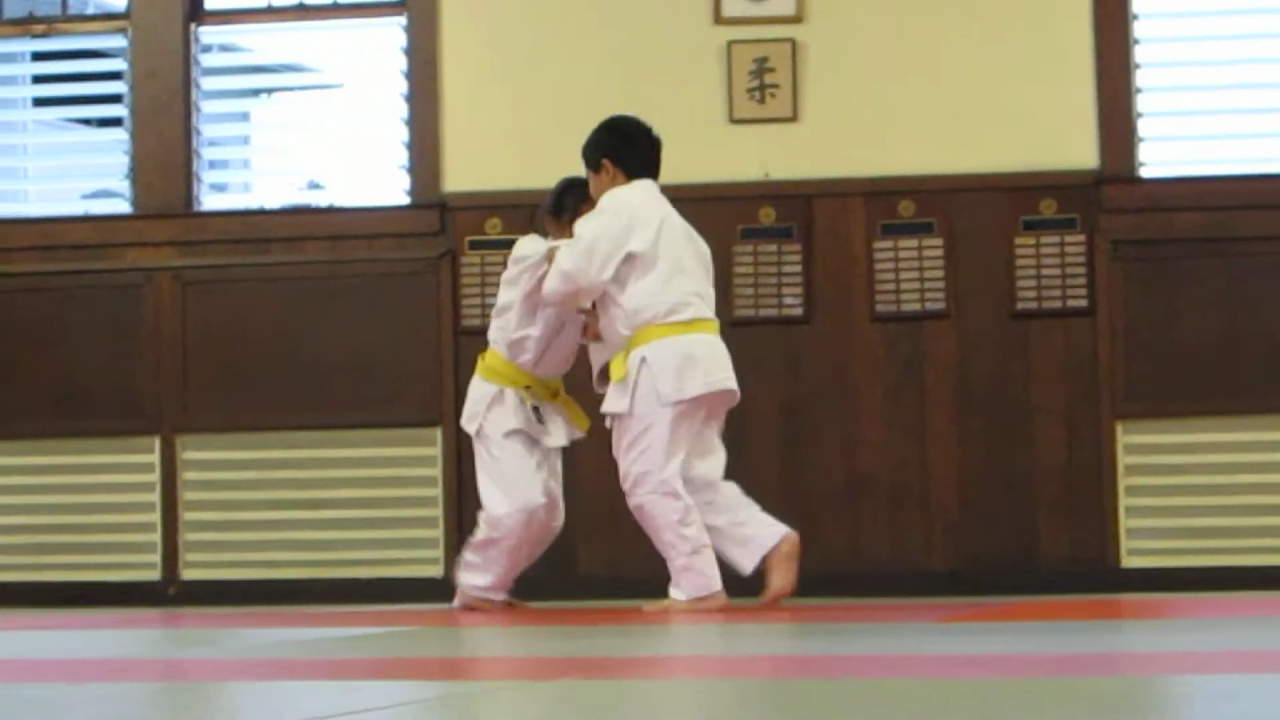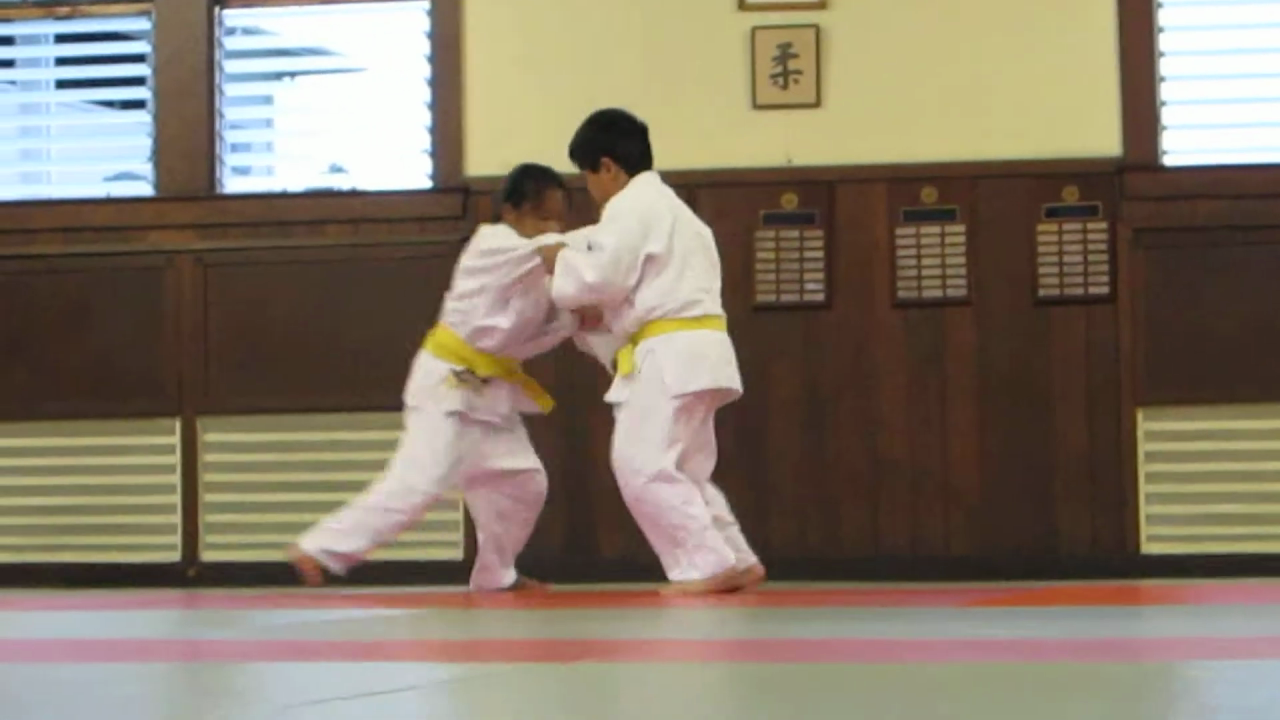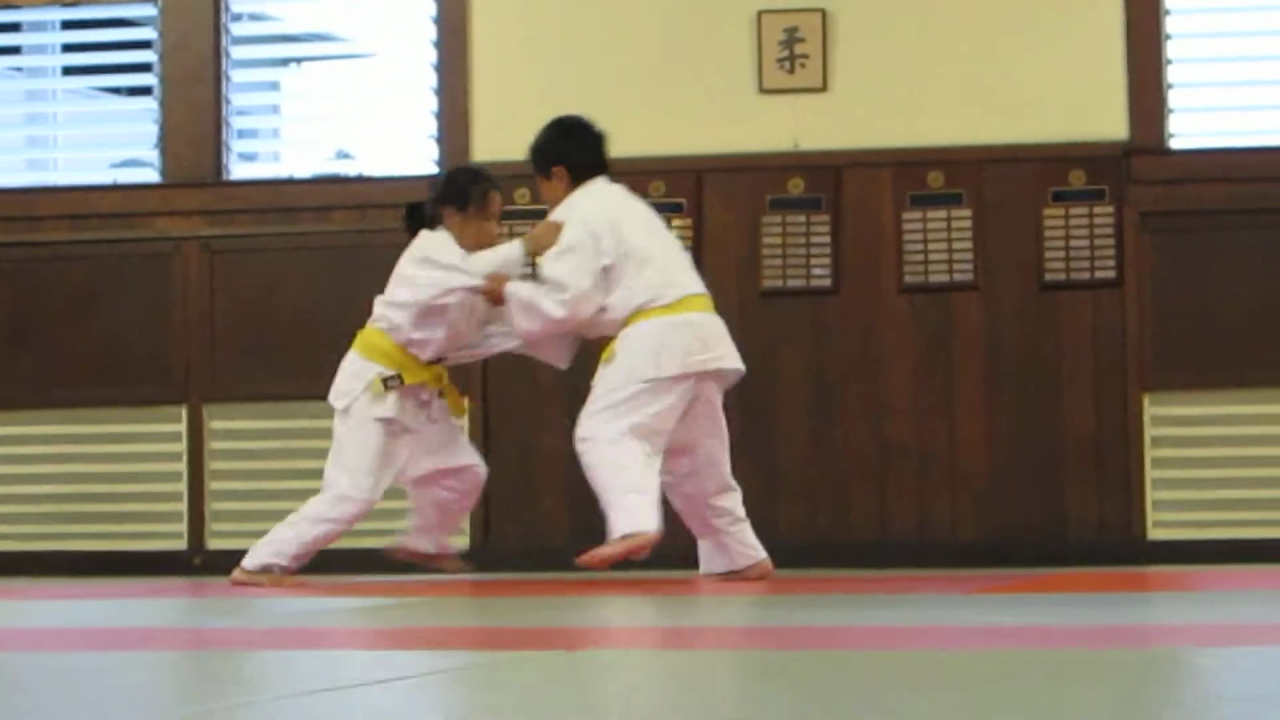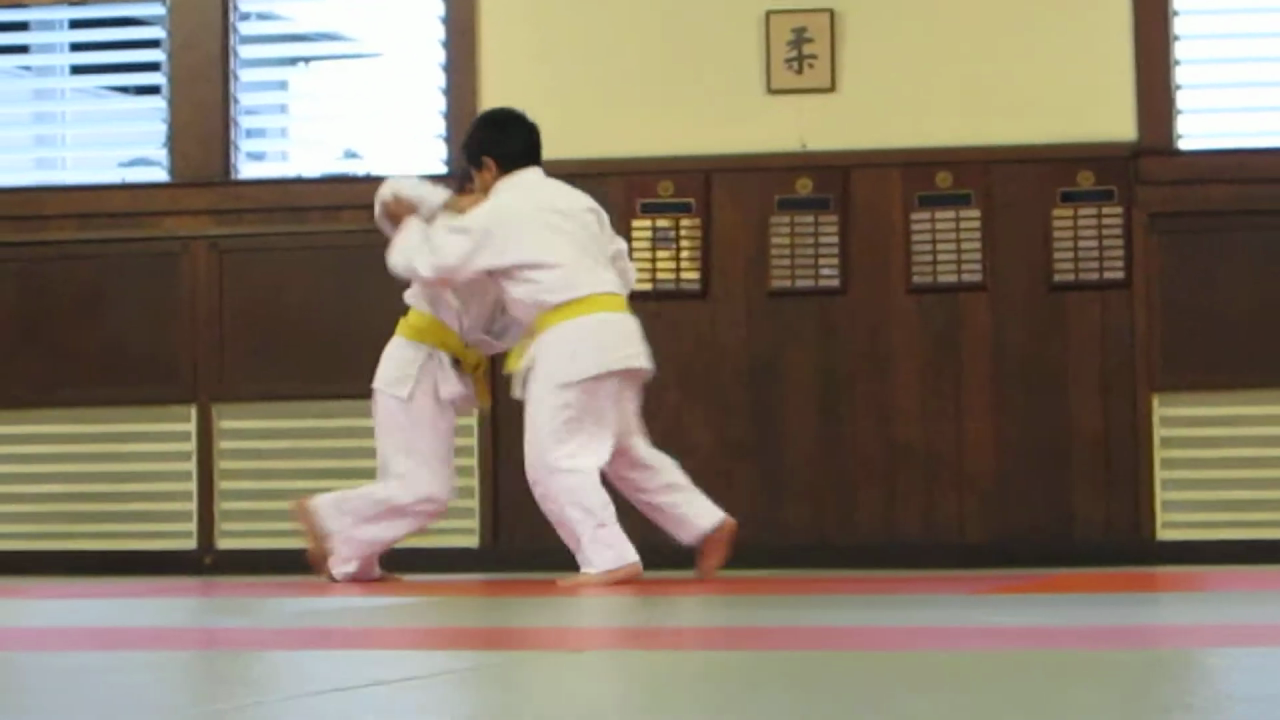
dt=0.2s
person 1, frame 1
left shoulder: (621, 210)
right shoulder: (670, 219)
left elbow: (575, 281)
left wrist: (566, 261)
left hip: (666, 363)
right hip: (698, 356)
left knee: (652, 481)
right knee: (695, 478)
person 1, frame 2
left shoulder: (631, 207)
right shoulder: (669, 206)
left elbow: (599, 280)
left wrist: (561, 263)
left hip: (673, 353)
right hip: (702, 347)
left knee: (644, 464)
right knee: (678, 467)
person 1, frame 3
left shoulder: (578, 220)
right shoulder: (627, 207)
left elbow: (567, 306)
left wrist: (510, 293)
left hip: (657, 339)
right hip: (695, 332)
left knee: (607, 432)
right knee: (695, 460)
left ankle: (634, 528)
person 1, frame 4
left shoulder: (497, 213)
right shoulder: (577, 201)
left elbow: (432, 261)
right elbow: (620, 267)
left hip: (570, 339)
right hip: (616, 329)
left knee: (554, 459)
right knee: (626, 450)
person 2, frame 1
right shoulder: (529, 254)
left hip: (540, 404)
right hip: (500, 401)
left knee: (545, 514)
right knee: (521, 503)
left ankle: (478, 588)
right ankle: (475, 580)
person 2, frame 2
left shoulder: (533, 261)
right shoulder: (493, 242)
left elbow: (560, 322)
right elbow: (541, 254)
left wrist: (585, 318)
left hip: (487, 385)
right hip: (444, 378)
left knee: (523, 482)
right knee: (418, 483)
left ankle: (496, 573)
right ankle: (318, 549)
person 2, frame 3
left shoulder: (464, 260)
right shoulder: (432, 246)
left elbow: (499, 324)
right elbow: (470, 277)
left wrist: (566, 346)
right wrist: (524, 248)
left hip: (410, 386)
right hip: (375, 380)
left knee: (463, 471)
right knee: (353, 491)
left ankle: (425, 542)
right ankle: (258, 563)
person 2, frame 4
right shoulder: (447, 213)
right elbow: (394, 192)
left hip: (434, 368)
right hip: (419, 365)
left knee: (425, 483)
right knee: (425, 489)
right ankle: (324, 512)
